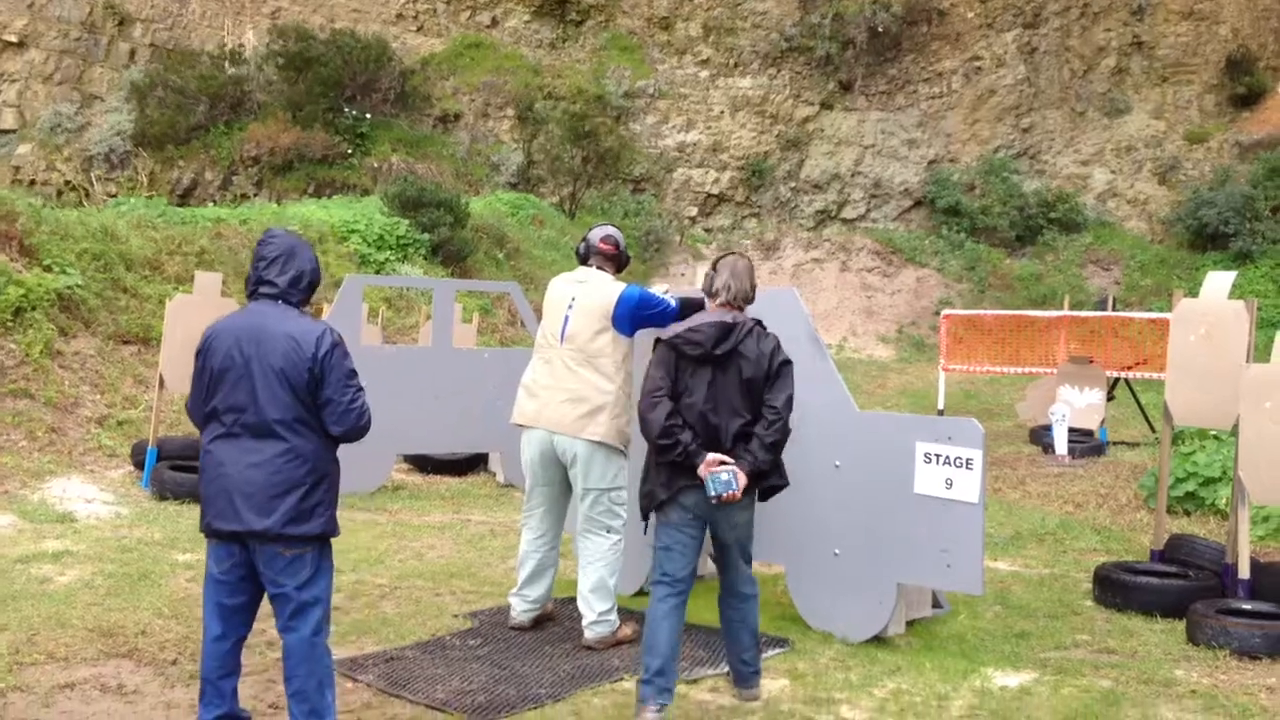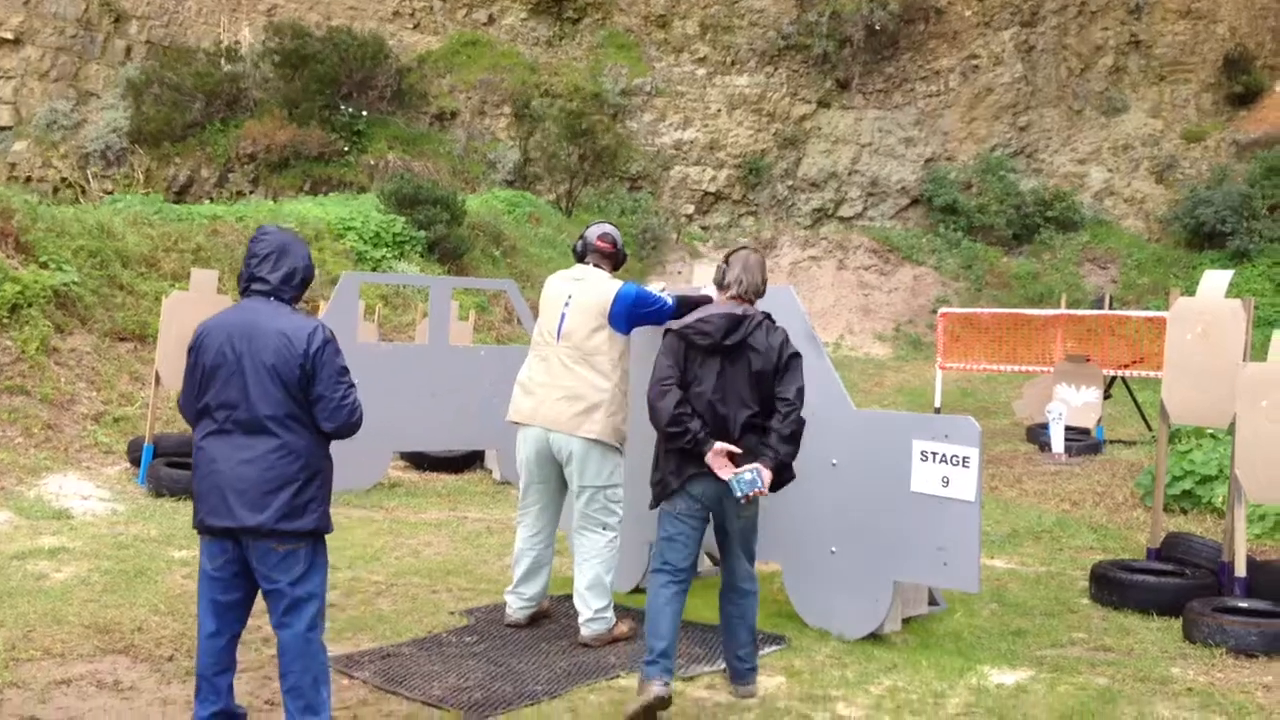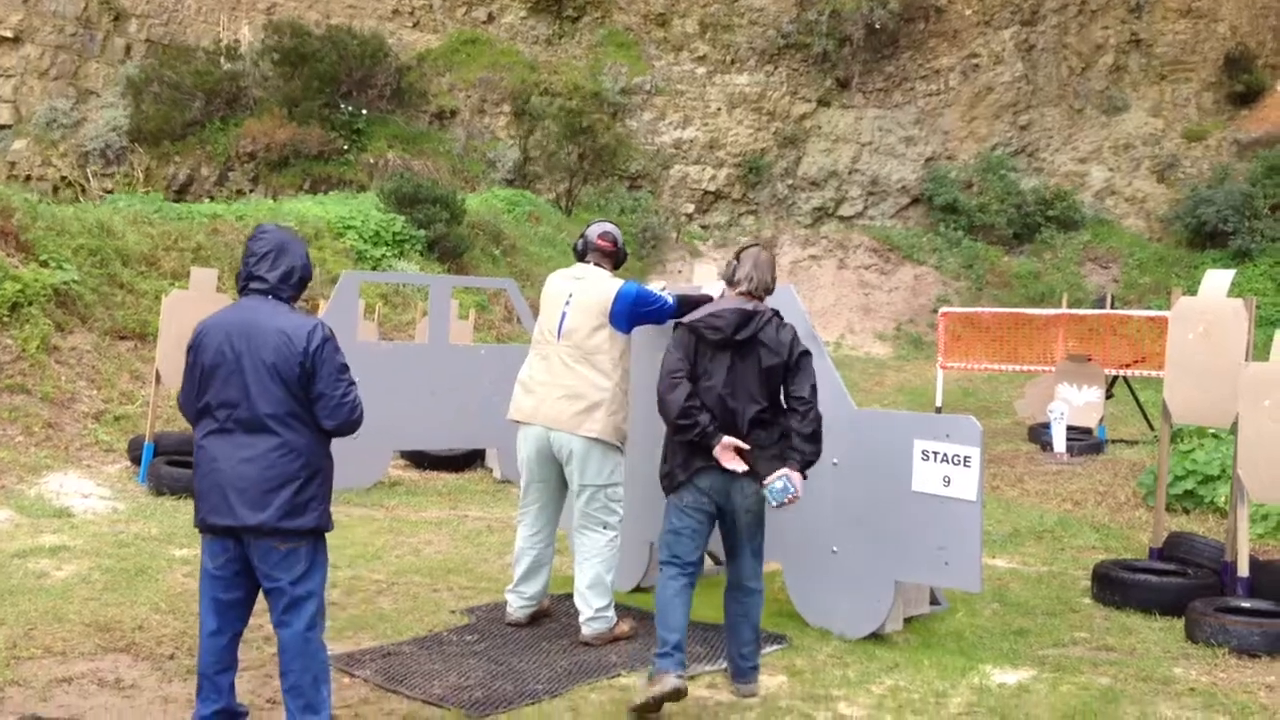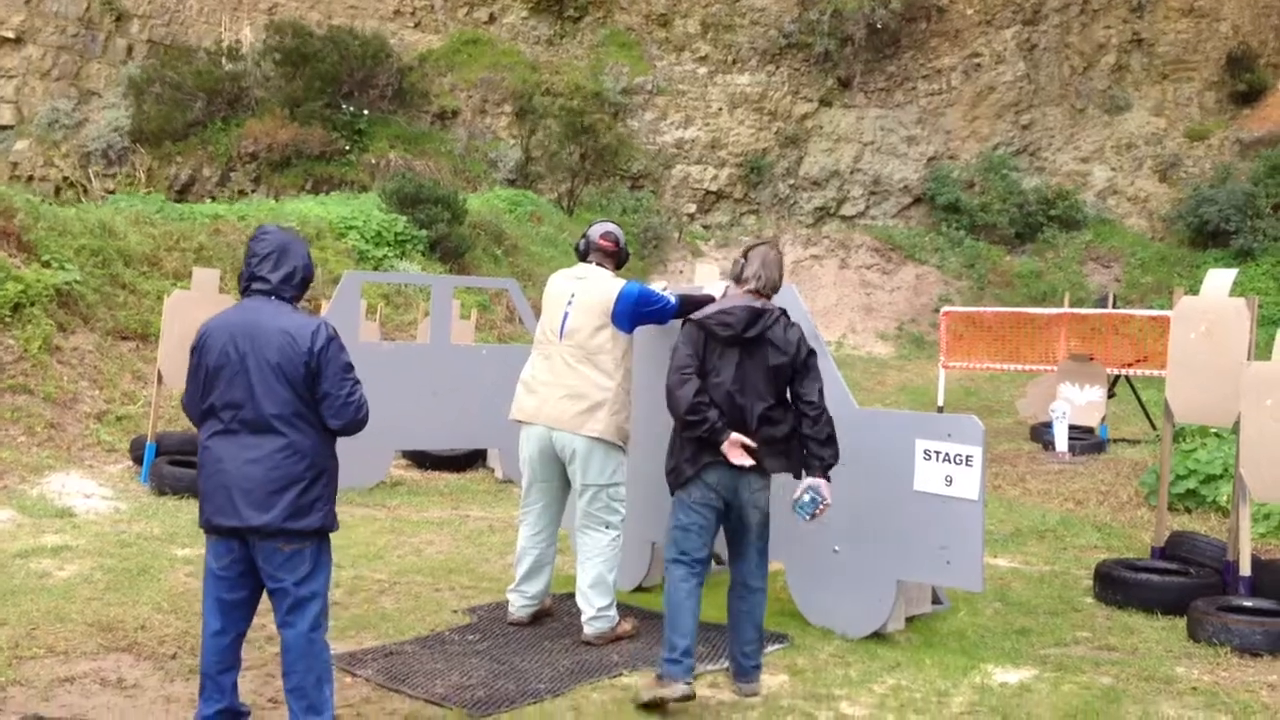
dt=0.1s
person 1, frame 1
left shoulder: (216, 335)
right shoulder: (318, 339)
left elbow: (198, 413)
right elbow: (350, 423)
right wrist: (310, 417)
left hip: (227, 505)
right hip: (291, 509)
left knee: (224, 621)
right knee: (303, 627)
person 1, frame 2
left shoulder: (209, 331)
right shoulder: (310, 335)
left elbow: (191, 409)
right elbow: (343, 419)
right wrist: (303, 415)
left hip: (219, 502)
right hip: (284, 506)
left knee: (218, 618)
right knee: (298, 623)
person 1, frame 3
left shoulder: (208, 330)
right shoulder: (309, 333)
left elbow: (191, 408)
right elbow: (343, 417)
left hip: (221, 500)
right hip: (285, 504)
left knee: (220, 617)
right knee: (298, 622)
person 1, frame 4
left shoulder: (211, 331)
right shoulder: (313, 333)
left elbow: (195, 409)
right elbow: (349, 416)
left hip: (225, 500)
right hip: (291, 503)
left knee: (223, 617)
right knee: (301, 622)
person 2, frame 1
left shoulder: (674, 342)
right shoulder: (767, 347)
left elbow: (653, 409)
right elbow: (776, 417)
left wrist: (693, 455)
right wrist: (747, 468)
left hip: (682, 486)
right hip: (735, 488)
left knee: (667, 588)
right knee: (739, 584)
right ankle: (746, 678)
person 2, frame 2
left shoulder: (683, 332)
right shoulder: (775, 340)
left elbow: (662, 397)
right elbow: (789, 409)
left wrist: (702, 444)
right wrist: (770, 462)
left hip: (688, 475)
right hip: (745, 476)
left knee: (668, 573)
right knee: (740, 577)
left ankle: (656, 675)
right ankle: (743, 675)
person 2, frame 3
left shoulder: (693, 327)
right shoulder: (784, 337)
left elbow: (671, 391)
right elbow: (804, 406)
left wrist: (710, 438)
right wrist: (795, 464)
left hip: (695, 468)
right hip: (751, 472)
left knee: (676, 567)
right knee: (746, 575)
left ankle: (668, 668)
right ankle: (744, 673)
person 2, frame 4
left shoulder: (701, 324)
right shoulder: (790, 337)
left elbow: (680, 387)
right elbow: (811, 408)
left wrist: (717, 434)
right wrist: (817, 469)
left hip: (703, 466)
right hip: (755, 470)
left knee: (685, 567)
right knee: (750, 575)
left ankle: (675, 674)
right ankle: (746, 673)
person 3, frame 1
left shoulder: (557, 287)
right shoulder: (622, 297)
right elbow: (680, 309)
left hip: (537, 419)
right hip: (589, 427)
left knee: (539, 519)
right knee: (600, 528)
left ankle: (525, 606)
right ankle: (600, 625)
person 3, frame 2
left shoulder: (553, 284)
right shoulder: (619, 295)
right elbow: (677, 307)
right wrist: (713, 300)
left hip: (534, 417)
right hip: (586, 425)
left knee: (534, 516)
right knee: (596, 525)
left ankle: (522, 603)
right ankle: (597, 622)
person 3, frame 3
left shoulder: (554, 283)
right shoulder: (620, 294)
right elbow: (678, 306)
right wrist: (714, 299)
left hip: (534, 415)
right hip: (587, 424)
left knee: (534, 515)
right knee: (596, 524)
left ankle: (523, 603)
right ankle: (597, 621)
person 3, frame 4
left shoulder: (556, 283)
right shoulder: (622, 294)
right elbow: (680, 306)
right wrist: (715, 299)
left hip: (536, 415)
right hip: (588, 424)
left knee: (537, 515)
right knee: (599, 524)
left ankle: (524, 602)
right ankle: (599, 621)
